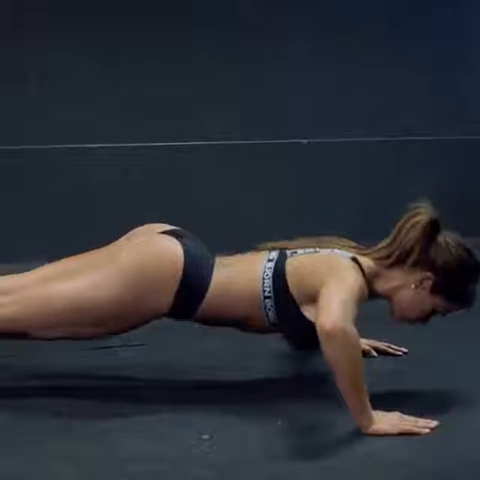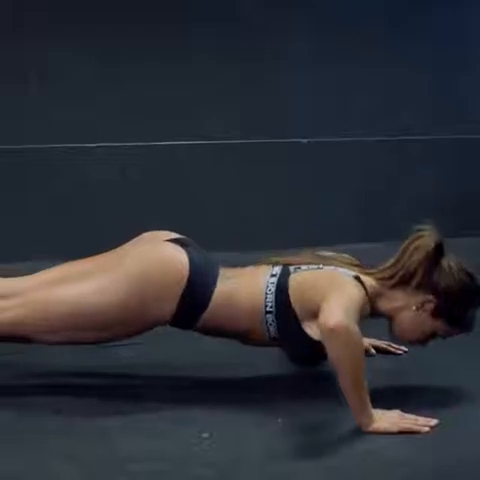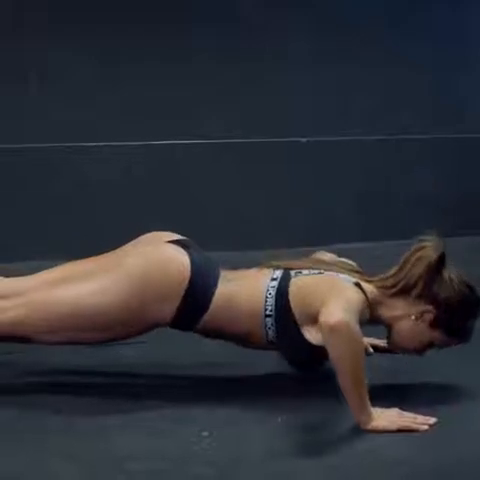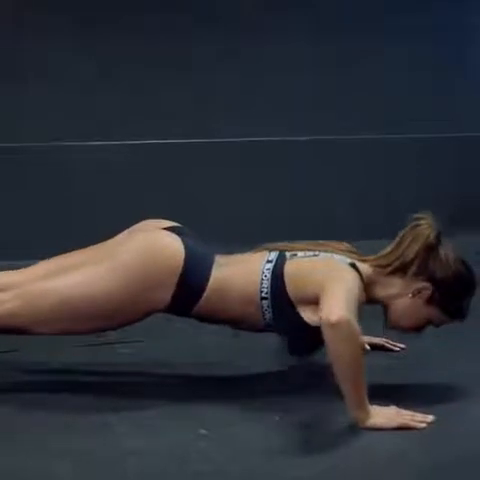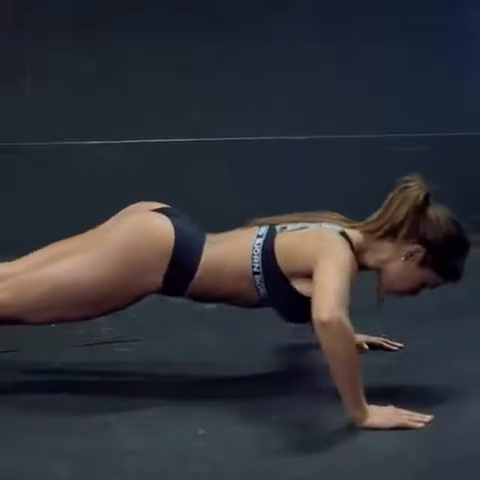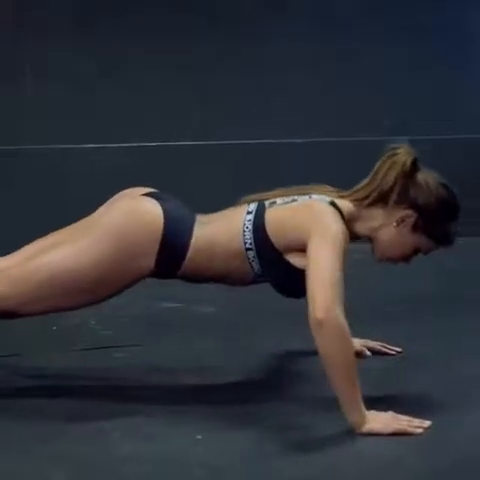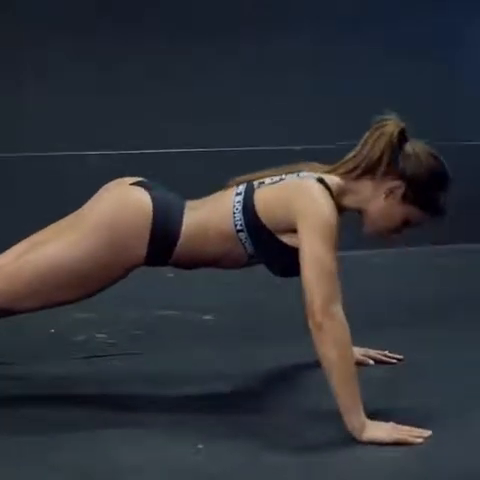
dt=0.4s
person 1, frame 1
left shoulder: (353, 257)
right shoulder: (351, 276)
right elbow: (332, 329)
left wrist: (348, 340)
right wrist: (367, 419)
left hip: (164, 246)
right hip: (161, 276)
person 1, frame 2
left shoulder: (353, 271)
right shoulder: (352, 292)
right elbow: (335, 326)
left wrist: (347, 340)
right wrist: (368, 417)
left hip: (168, 253)
right hip: (165, 283)
person 1, frame 3
left shoulder: (355, 278)
right shoulder: (353, 298)
right elbow: (334, 323)
left wrist: (348, 341)
right wrist: (366, 415)
left hip: (170, 254)
right hip: (167, 285)
person 1, frame 4
left shoulder: (351, 261)
right shoulder: (348, 280)
right elbow: (336, 321)
left wrist: (348, 337)
right wrist: (364, 414)
left hip: (165, 243)
right hip: (161, 271)
person 1, frame 5
left shoulder: (342, 234)
right shoulder: (339, 252)
right elbow: (327, 318)
left wrist: (342, 335)
right wrist: (361, 413)
left hip: (158, 228)
right hip: (152, 253)
person 1, frame 6
left shoulder: (333, 208)
right shoulder: (330, 225)
right elbow: (322, 316)
left wrist: (338, 340)
right wrist: (361, 417)
left hip: (149, 215)
right hip: (144, 236)
person 1, frame 7
left shoulder: (321, 188)
right shoulder: (318, 206)
right elbow: (323, 315)
left wrist: (337, 347)
right wrist: (359, 425)
left hip: (139, 205)
right hip: (133, 226)
